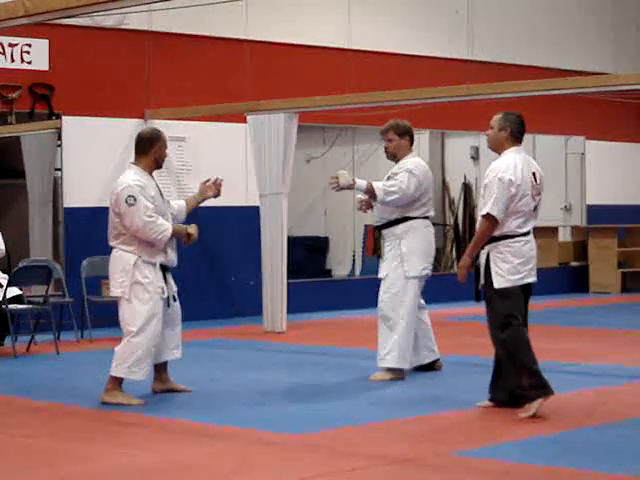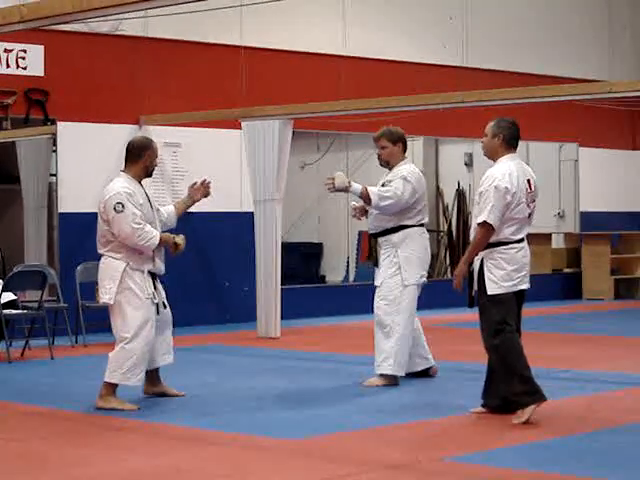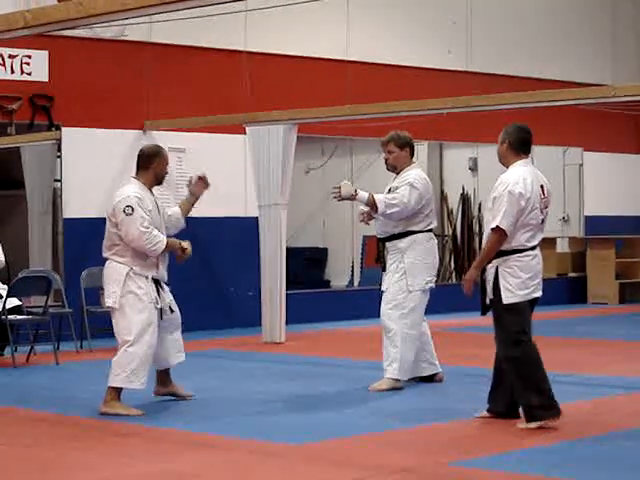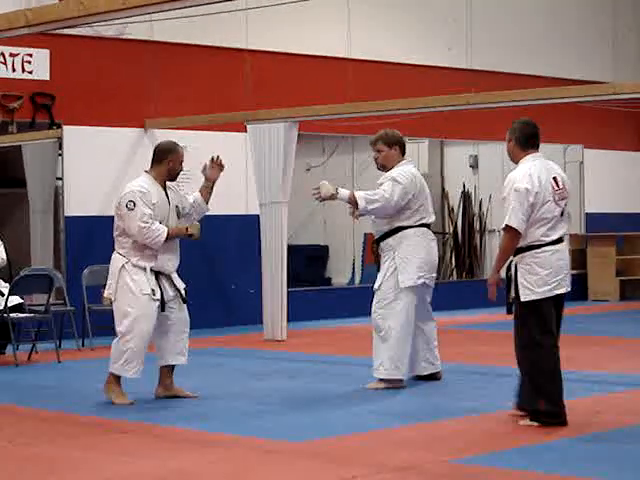
dt=0.4s
person 1, frame 1
left shoulder: (502, 167)
right shoulder: (531, 166)
left elbow: (490, 219)
left wrist: (468, 255)
left hip: (503, 254)
right hip: (522, 249)
left knee: (506, 327)
right knee: (511, 324)
left ankle: (534, 389)
right ankle: (506, 393)
person 1, frame 2
left shoulder: (498, 175)
right shoulder: (526, 173)
left elbow: (486, 226)
left wrist: (464, 262)
left hip: (497, 261)
right hip: (515, 257)
left knee: (499, 334)
right knee: (504, 332)
left ankle: (526, 396)
right ankle: (499, 399)
person 1, frame 3
left shoulder: (511, 180)
right shoulder: (538, 179)
left elbow: (499, 232)
left wrist: (475, 268)
left hip: (510, 268)
right hip: (528, 264)
left knee: (516, 342)
right knee: (509, 339)
left ankle: (542, 408)
right ankle: (502, 405)
person 1, frame 4
left shoulder: (520, 178)
right shoulder: (555, 171)
left elbow: (513, 231)
right elbow: (561, 219)
left wrist: (495, 271)
left hip: (534, 265)
right hip: (557, 259)
left knee: (534, 342)
right knee: (544, 338)
left ankle: (547, 412)
right ankle: (539, 402)
person 2, frame 1
left shoulder: (145, 181)
right shoulder: (131, 184)
left elbow: (168, 212)
right elbow: (146, 227)
left wrist: (201, 196)
right wrist: (181, 231)
left hip: (152, 266)
right hip: (136, 267)
left knee: (168, 318)
right knee: (142, 328)
left ankle: (161, 379)
right ankle: (112, 389)
person 2, frame 2
left shoulder: (135, 189)
right shoulder: (120, 191)
left elbow: (159, 218)
right elbow: (133, 234)
left wrist: (189, 200)
right wrist: (168, 240)
left hip: (142, 273)
right hip: (126, 275)
left knee: (159, 323)
right knee: (135, 334)
left ankle: (153, 383)
right ankle: (107, 395)
person 2, frame 3
left shoulder: (146, 195)
right shoulder: (130, 197)
left elbow: (169, 222)
right elbow: (143, 238)
left wrist: (193, 196)
right wrist: (177, 246)
left hip: (147, 278)
right hip: (129, 279)
left knee: (169, 322)
right knee: (138, 338)
left ankle: (164, 382)
right ankle: (111, 400)
person 2, frame 4
left shoulder: (171, 190)
right shoulder: (137, 192)
left elbow: (194, 211)
right elbow: (144, 232)
left wrist: (210, 182)
right wrist: (183, 230)
left hip: (162, 273)
right hip: (135, 271)
left knee: (176, 324)
right knee: (136, 329)
left ankle: (165, 385)
right ankle: (113, 383)
person 3, frame 1
left shoulder: (414, 168)
right shoulder: (401, 168)
left elbow: (394, 192)
left wrist: (355, 184)
right wrist: (371, 203)
left hip: (410, 240)
right hip: (400, 240)
left knee: (394, 301)
right knee: (409, 301)
left ankle: (394, 365)
right ankle: (428, 356)
person 3, frame 2
left shoulder: (407, 175)
right shoulder: (392, 175)
left elbow: (388, 199)
left wrist: (351, 187)
right wrist: (365, 209)
left hip: (404, 247)
right hip: (394, 248)
left knee: (390, 307)
right knee: (402, 308)
left ankle: (388, 370)
right ankle: (422, 364)
person 3, frame 3
left shoulder: (414, 180)
right shoulder: (402, 180)
left elbow: (397, 206)
left wrist: (358, 195)
right wrist: (373, 213)
left hip: (412, 253)
right hip: (404, 253)
left knee: (396, 312)
right knee: (410, 314)
left ankle: (395, 374)
right ankle: (428, 369)
person 3, frame 4
left shoulder: (401, 176)
right shoulder: (409, 174)
left elbow: (379, 201)
left wrist: (338, 194)
right wrist: (364, 209)
left hip: (407, 250)
right hip: (415, 248)
left knee: (390, 312)
right knee: (417, 313)
left ankle: (390, 374)
right ankle: (429, 366)
